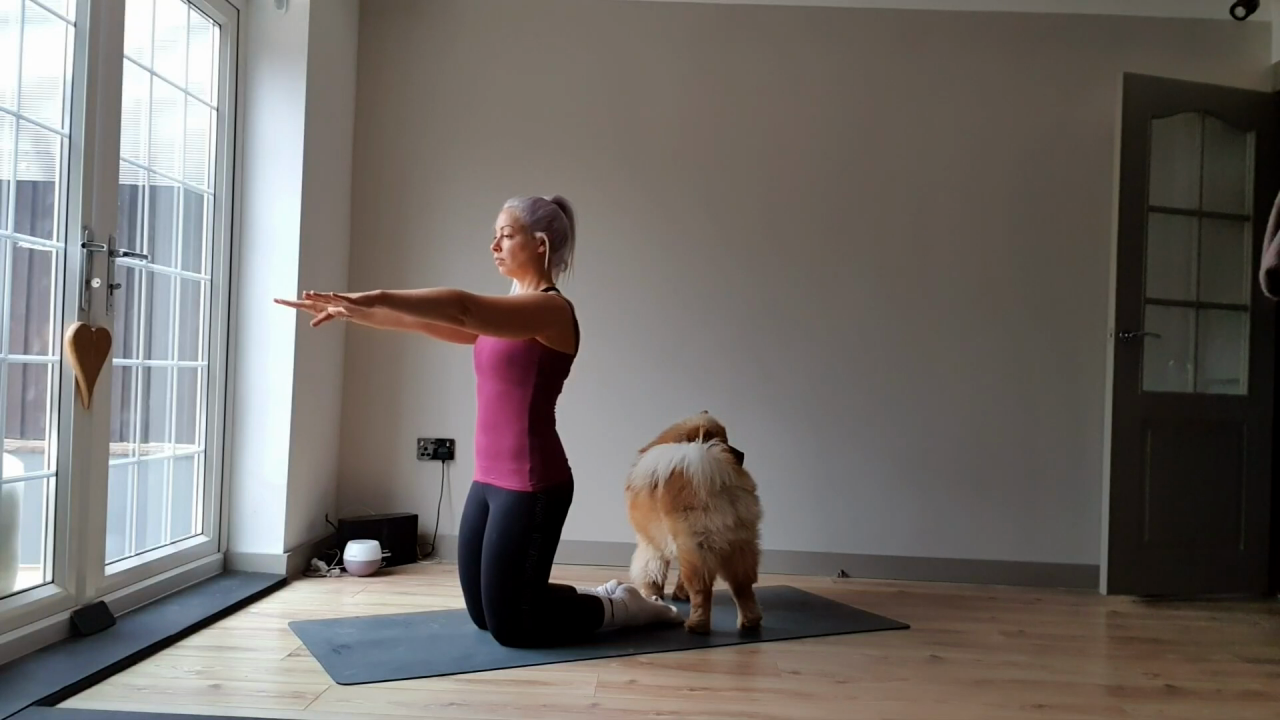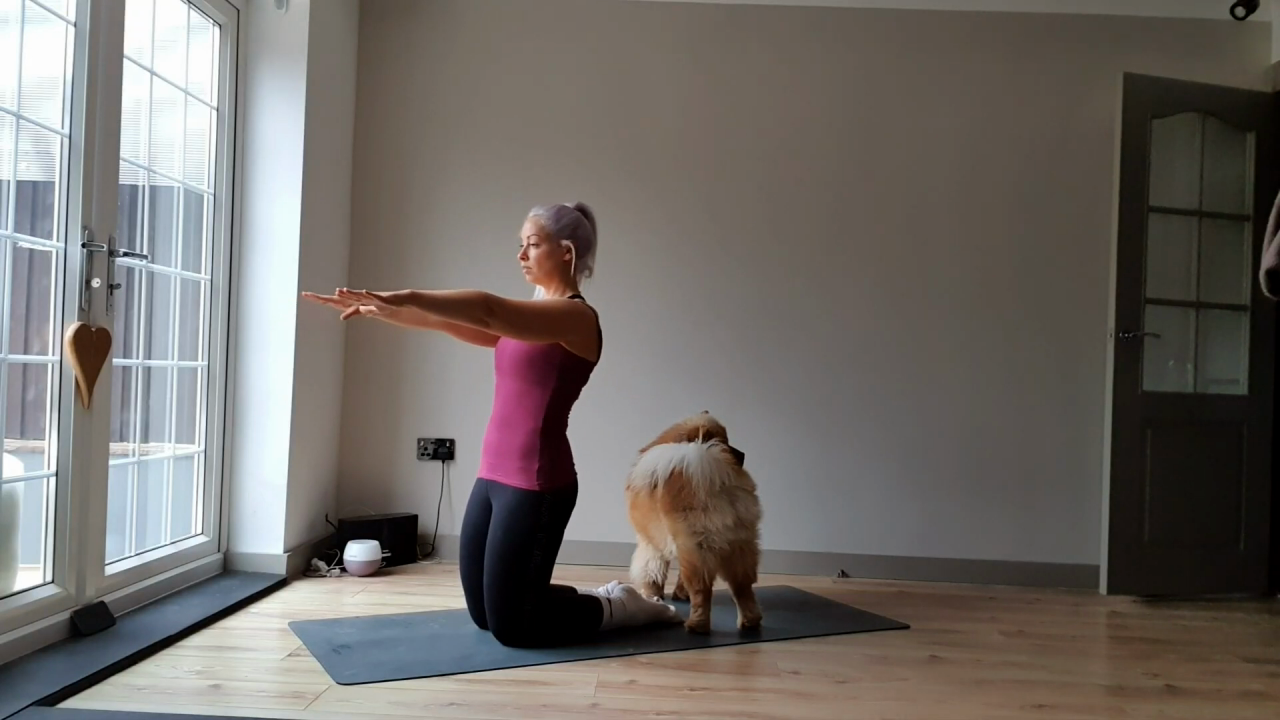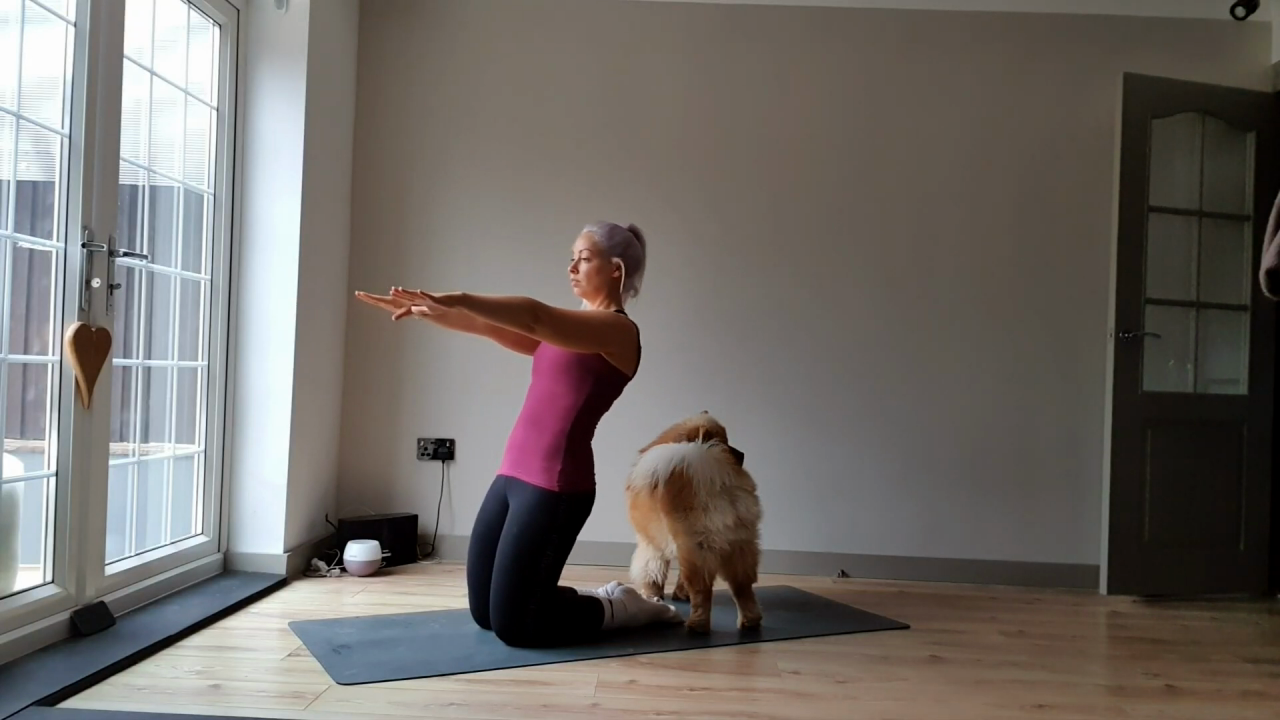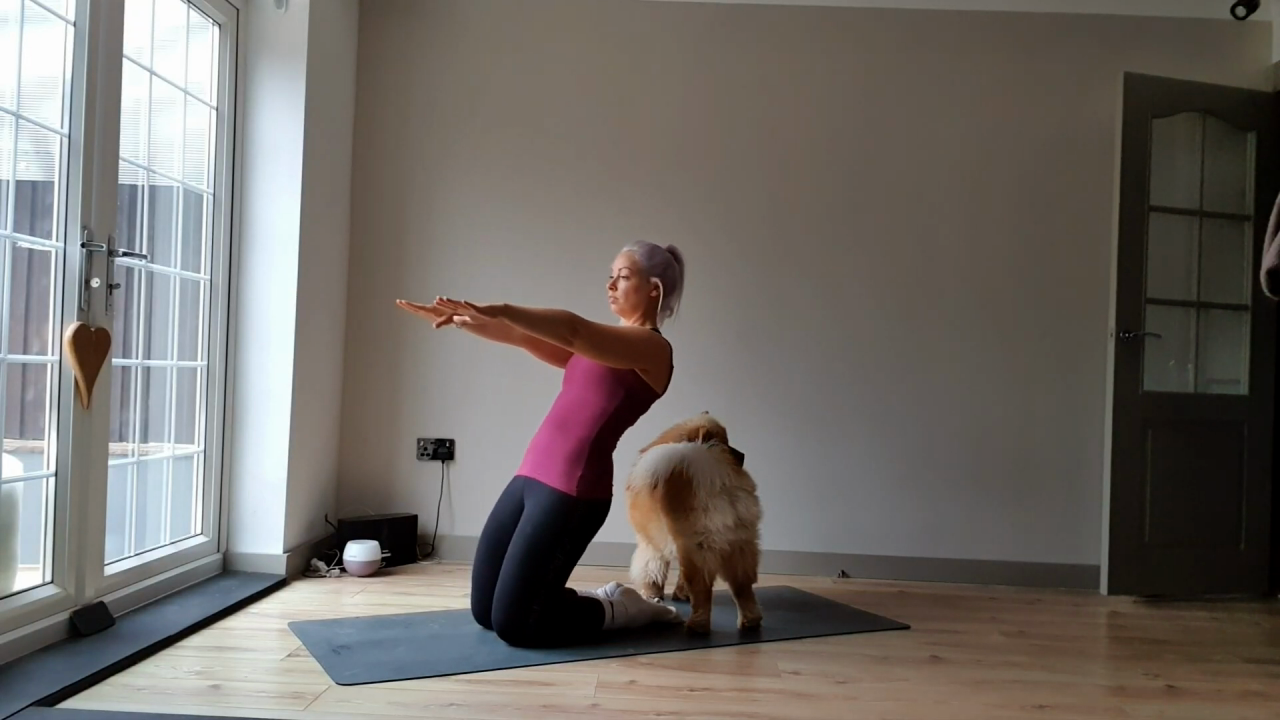
dt=1s
person 1, frame 1
left shoulder: (552, 310)
right shoulder: (503, 316)
left elbow: (461, 307)
right elbow: (428, 322)
left wrist: (377, 297)
right wrist: (349, 309)
left hip: (532, 484)
right hip: (490, 480)
left knee: (509, 625)
right knee: (483, 612)
left ankle: (621, 607)
right ankle: (602, 596)
person 1, frame 2
left shoulder: (577, 318)
right shoulder: (525, 319)
left elbow: (487, 310)
right elbow: (449, 322)
left wrist: (407, 296)
right wrist: (377, 308)
left hip: (537, 485)
right hip: (495, 478)
left knee: (511, 625)
right knee: (483, 613)
left ankle: (620, 607)
right ankle: (602, 597)
person 1, frame 3
left shoulder: (619, 330)
right shoulder: (565, 332)
left elbow: (534, 316)
right elbow: (490, 327)
left wrist: (458, 299)
right wrist: (422, 310)
left hip: (556, 485)
right hip: (514, 475)
left knee: (513, 624)
right knee: (484, 611)
left ankle: (621, 608)
right ankle: (601, 598)
person 1, frame 4
left shoulder: (653, 348)
right shoulder: (597, 347)
left elbow: (572, 329)
right elbow: (524, 337)
left wrist: (500, 310)
right wrist: (460, 318)
left hip: (574, 488)
right hip: (532, 477)
left knee: (513, 622)
right knee: (484, 610)
left ankle: (621, 610)
right ankle: (605, 600)
